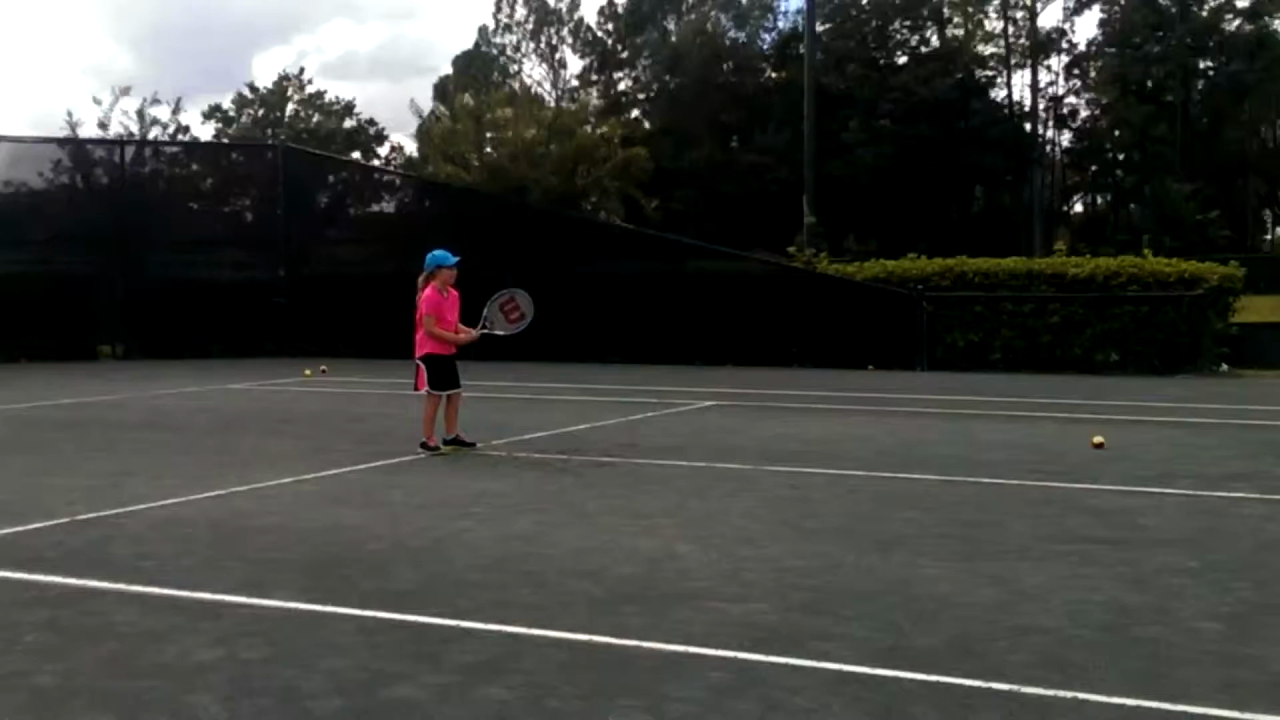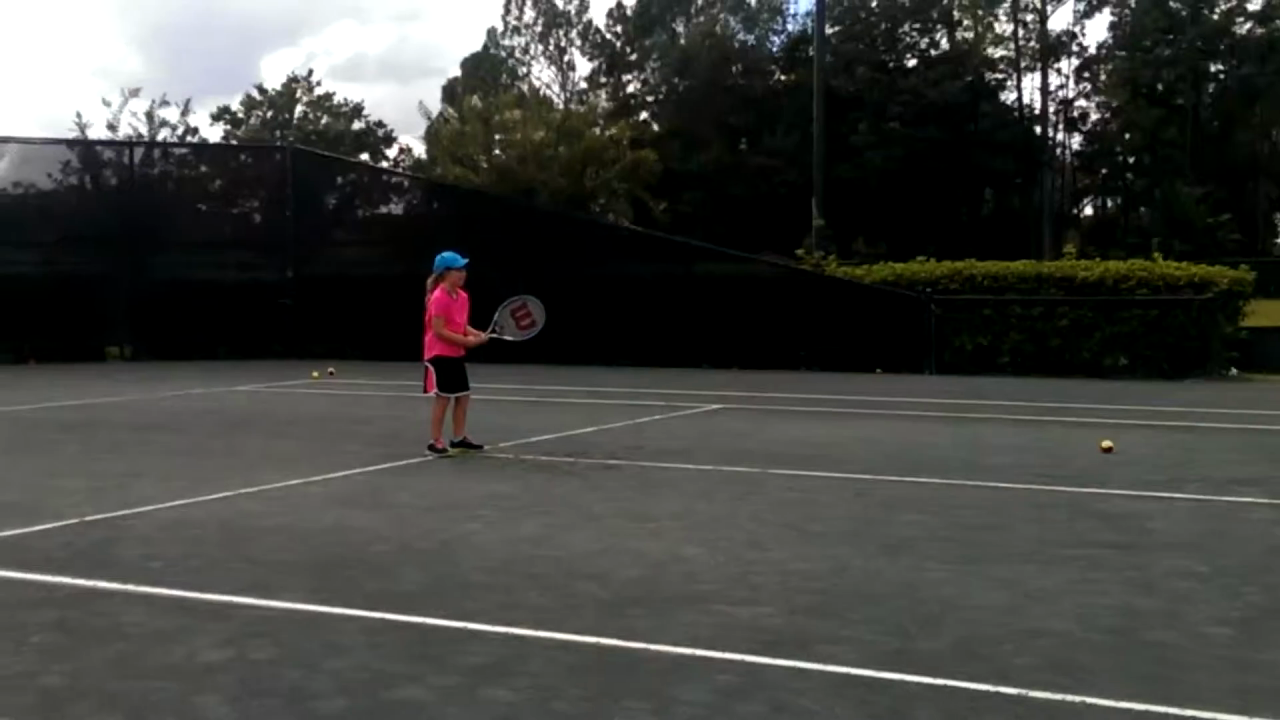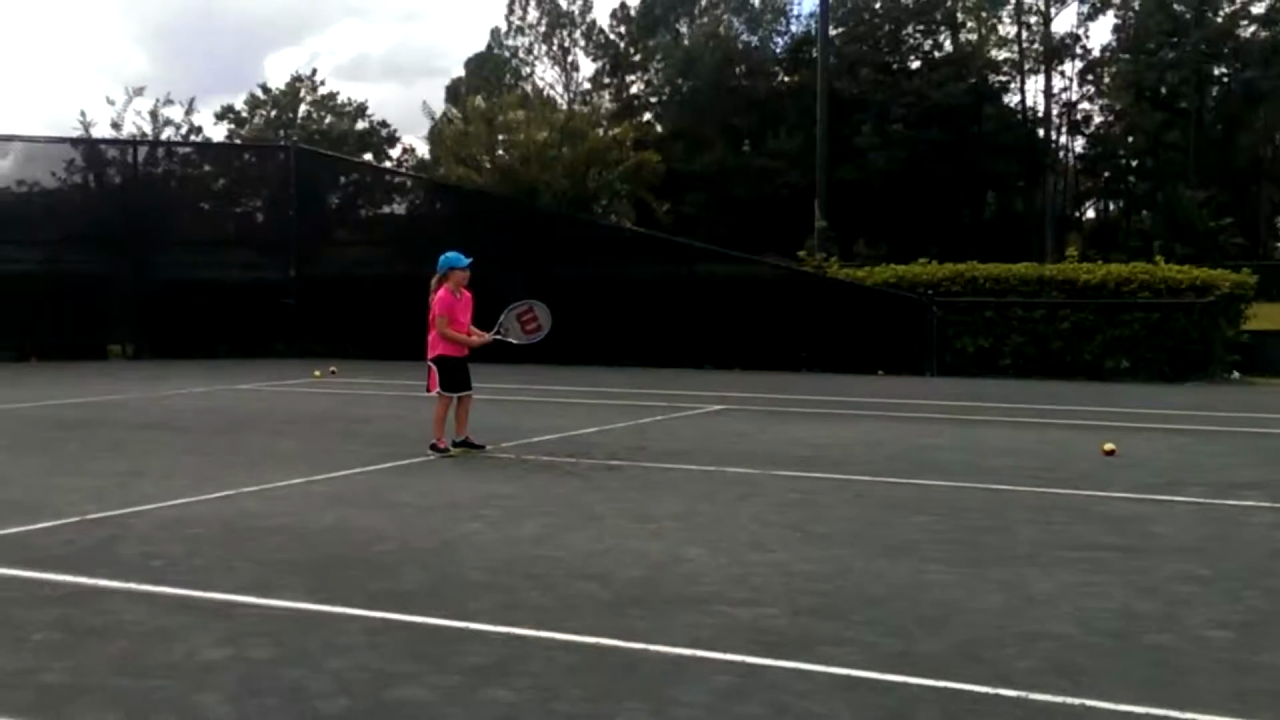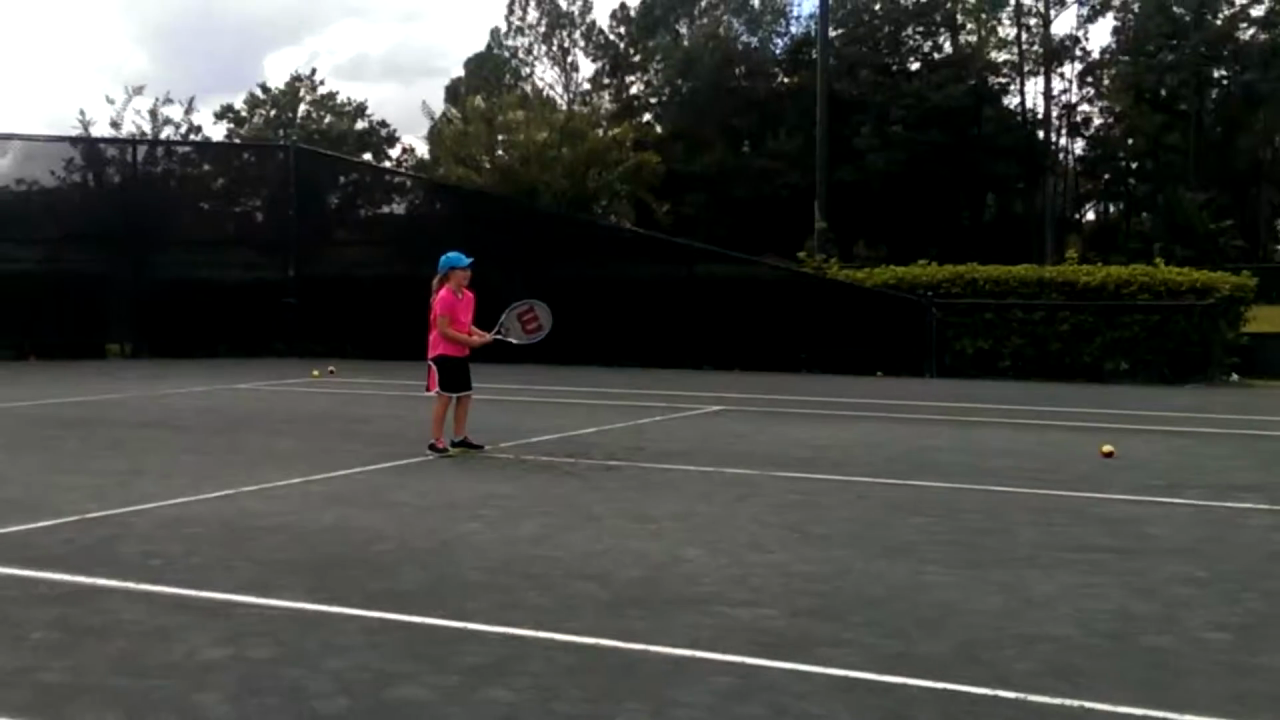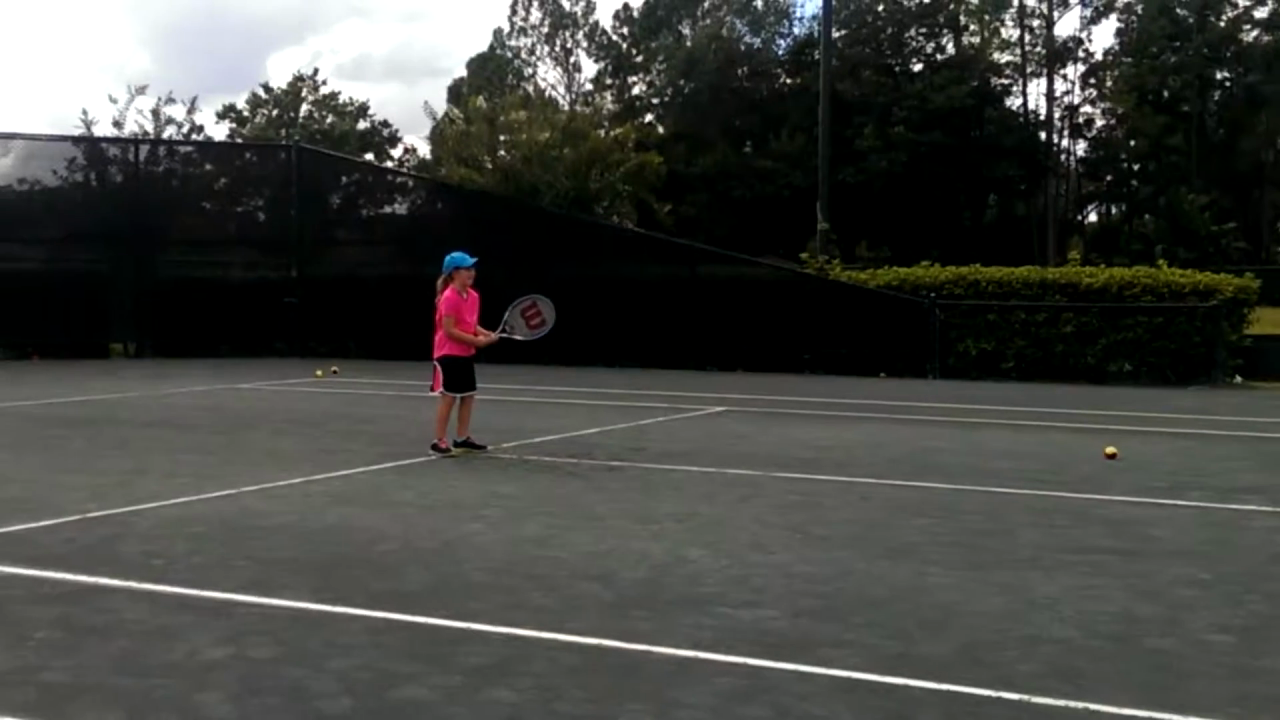
dt=0.1s
person 1, frame 1
left shoulder: (453, 295)
right shoulder: (430, 296)
right elbow: (430, 329)
left wrist: (468, 331)
right wrist: (456, 338)
left hip: (447, 353)
right hip: (431, 353)
left knee: (455, 394)
right knee: (434, 396)
left ankle: (451, 436)
right ankle: (427, 440)
person 1, frame 2
left shoulder: (462, 296)
right shoulder: (439, 298)
right elbow: (439, 331)
left wrist: (476, 334)
right wrist: (465, 341)
left hip: (456, 355)
right hip: (440, 355)
left knee: (463, 396)
right knee: (443, 398)
left ankle: (459, 438)
right ankle: (435, 442)
person 1, frame 3
left shoulder: (466, 296)
right shoulder: (443, 297)
right elbow: (442, 330)
left wrist: (480, 335)
right wrist: (469, 341)
left hip: (459, 355)
right hip: (443, 355)
left knee: (465, 396)
right knee: (445, 397)
left ankle: (461, 438)
right ankle: (437, 441)
person 1, frame 4
left shoulder: (468, 296)
right shoulder: (444, 297)
right elbow: (443, 330)
left wrist: (481, 335)
right wrist: (470, 341)
left hip: (460, 354)
right hip: (444, 354)
left knee: (464, 396)
right knee: (445, 397)
left ankle: (459, 438)
right ankle: (436, 441)
person 1, frame 5
left shoulder: (473, 296)
right shoulder: (449, 297)
right elbow: (449, 330)
left wrist: (486, 334)
right wrist: (475, 340)
left hip: (466, 354)
right hip: (449, 354)
left knee: (468, 396)
right knee: (448, 397)
left ankle: (462, 438)
right ankle: (438, 441)
